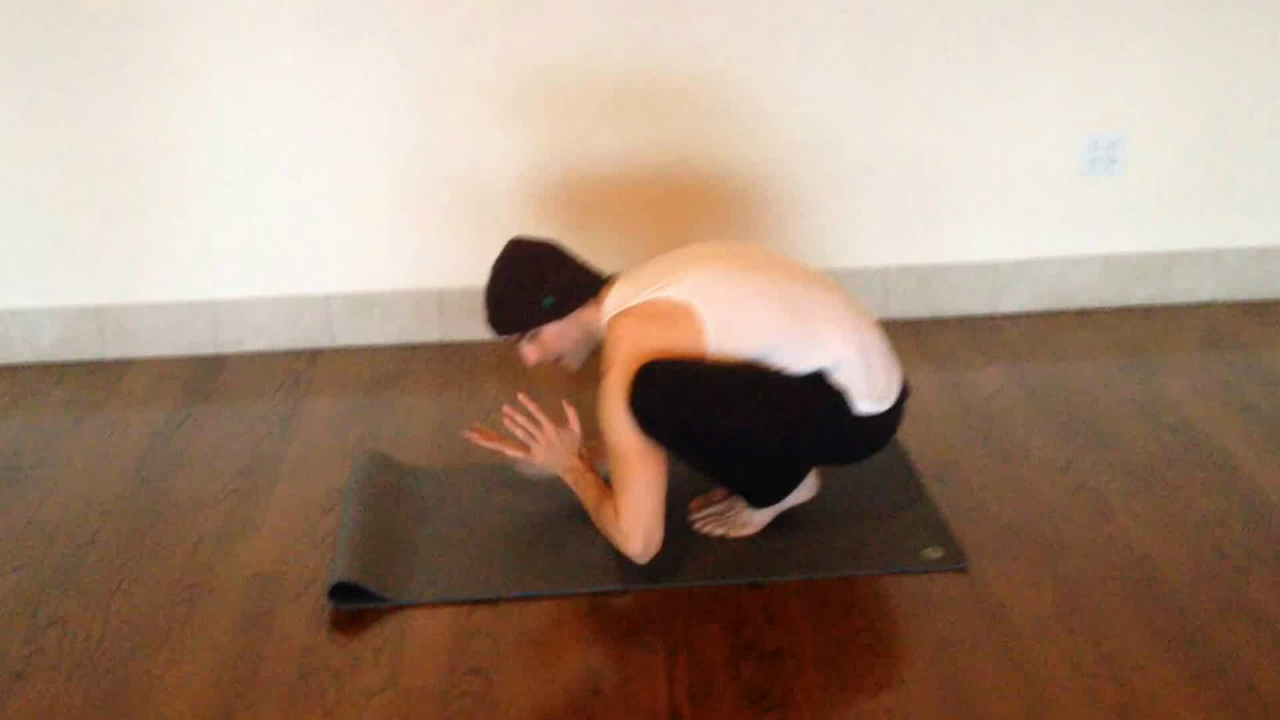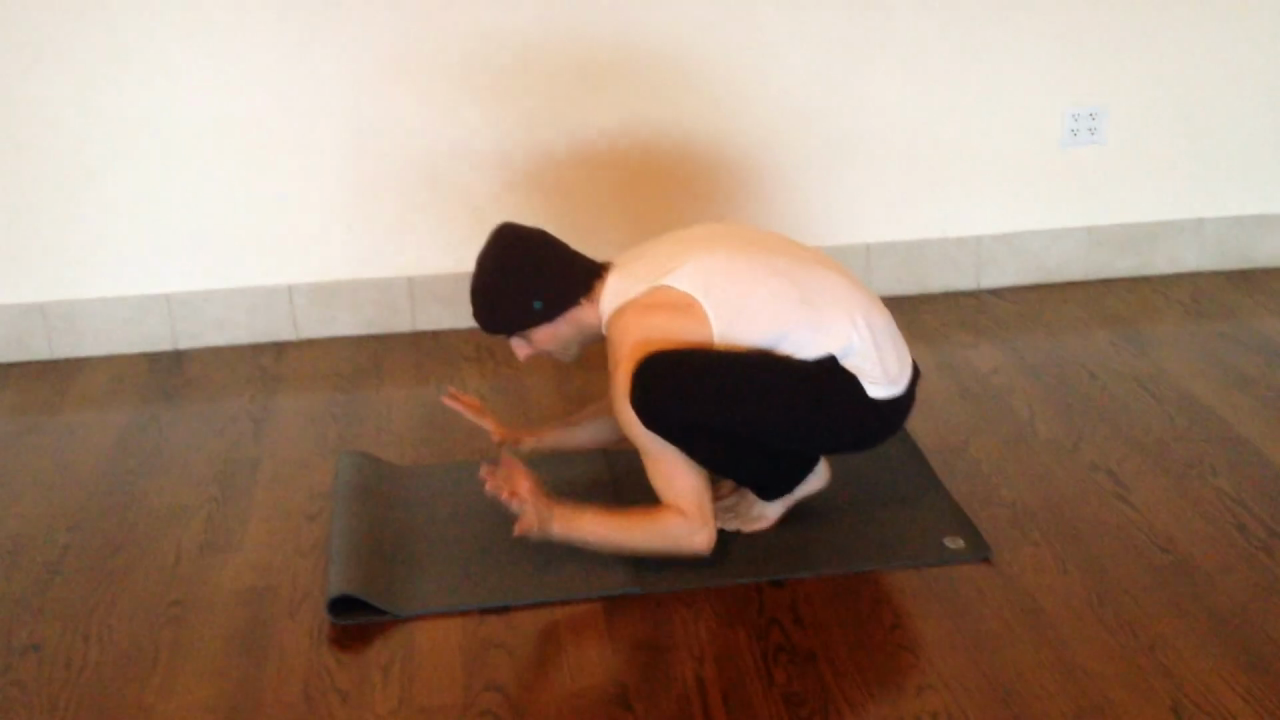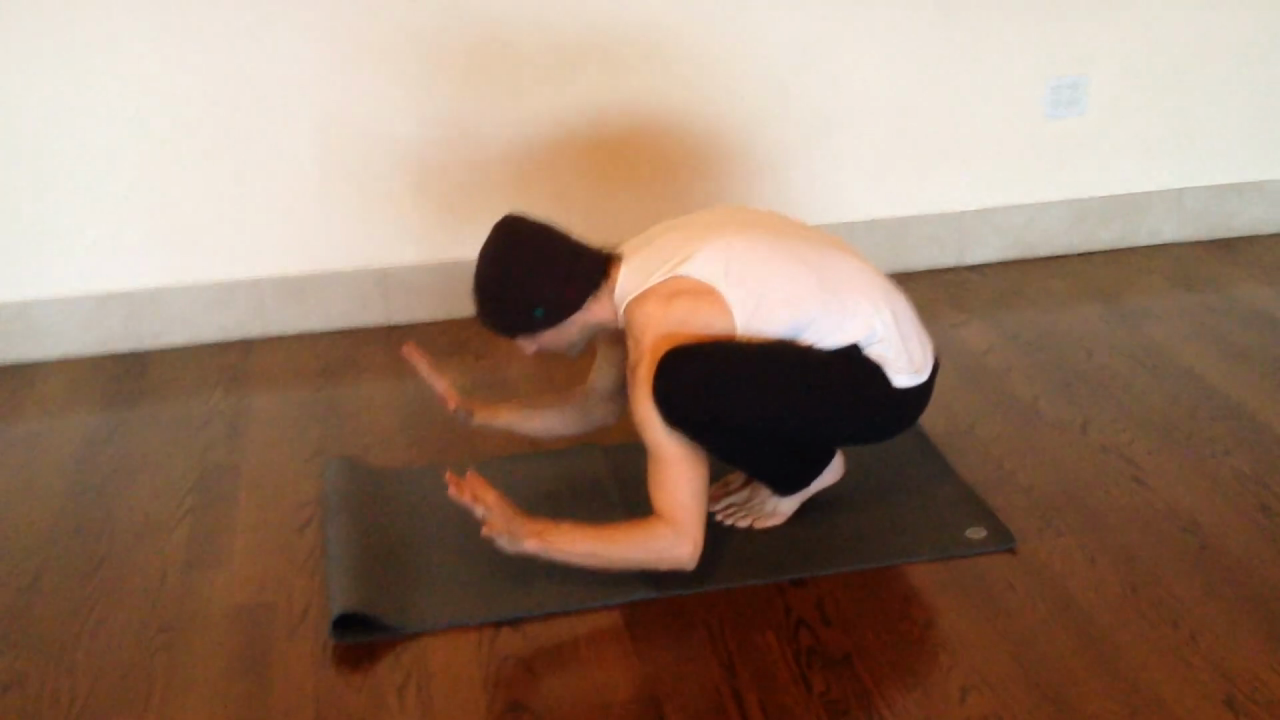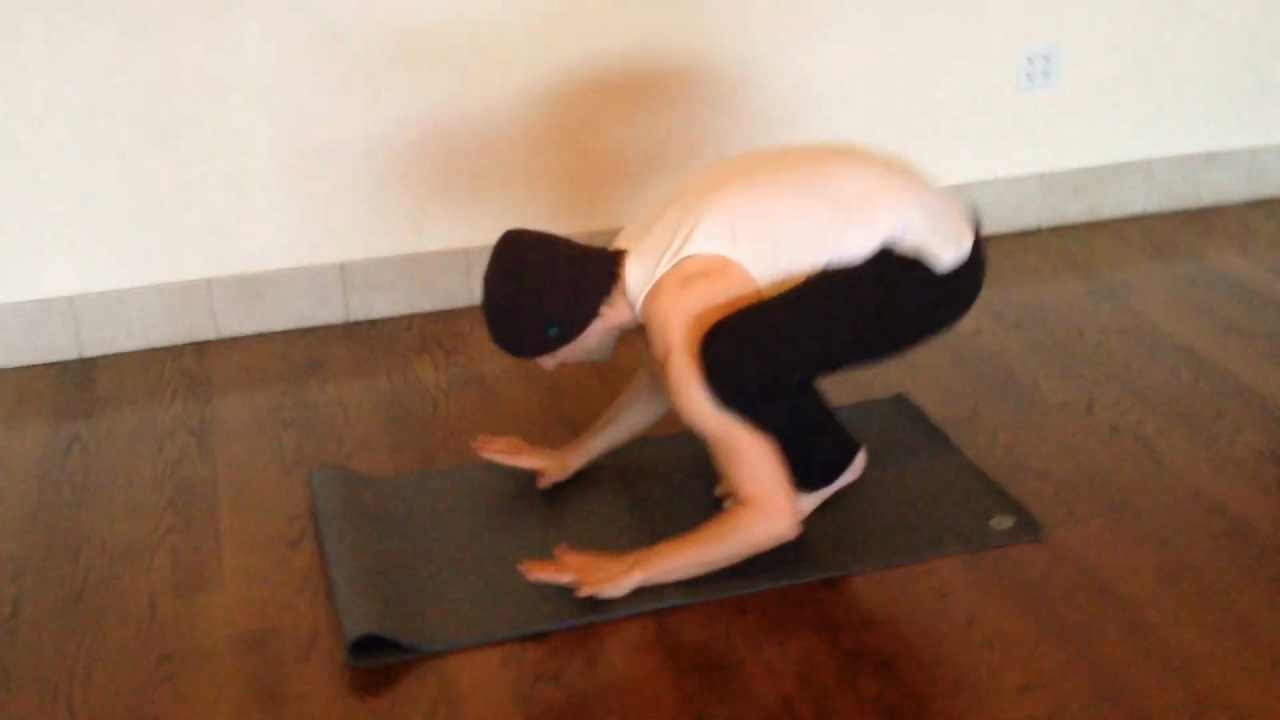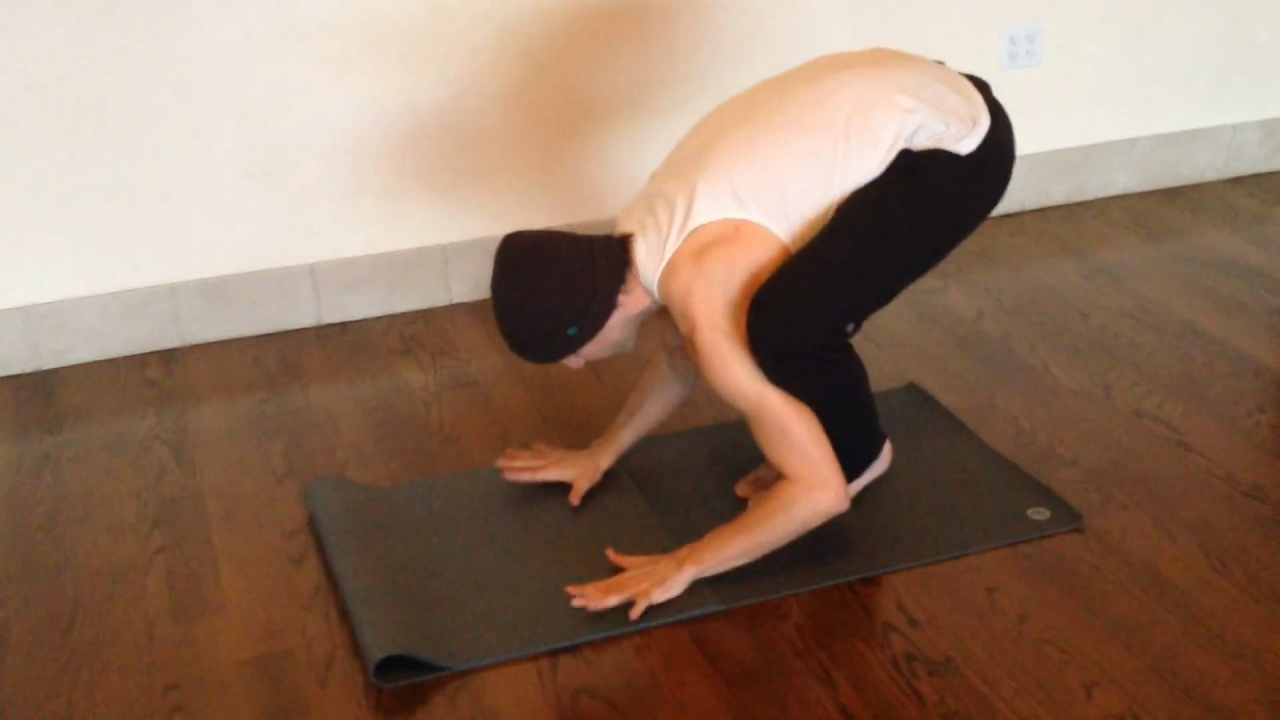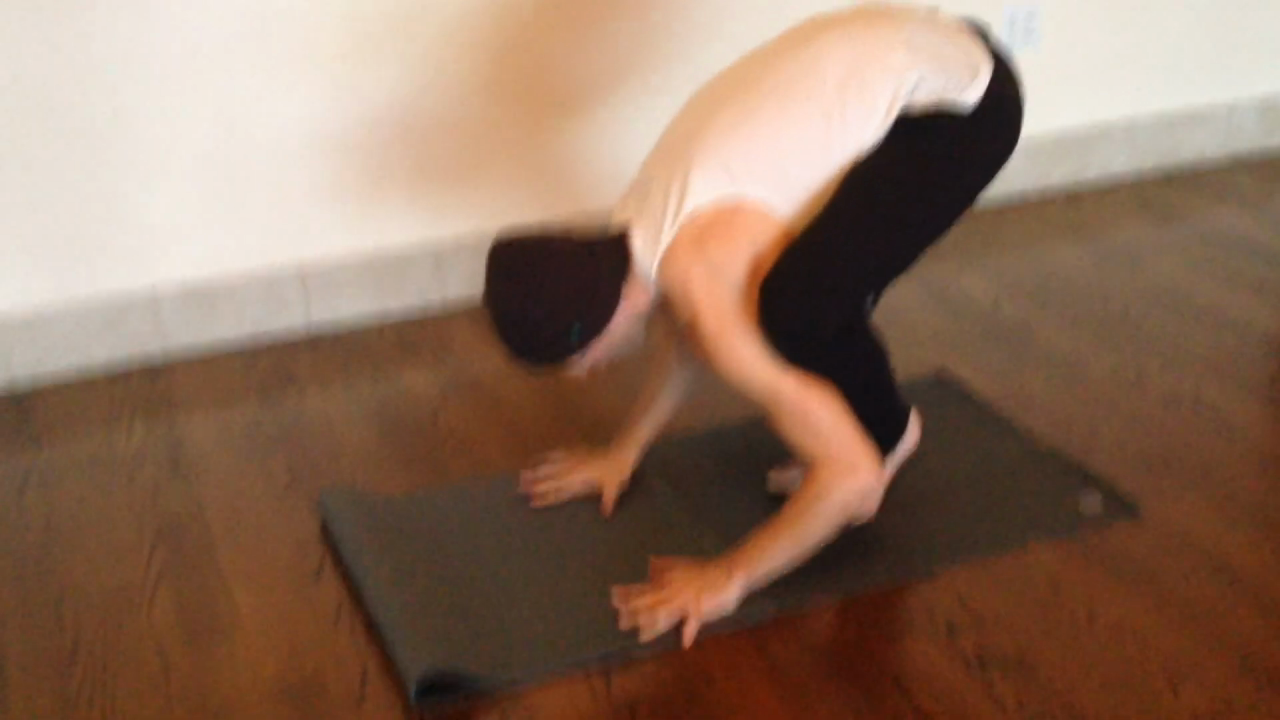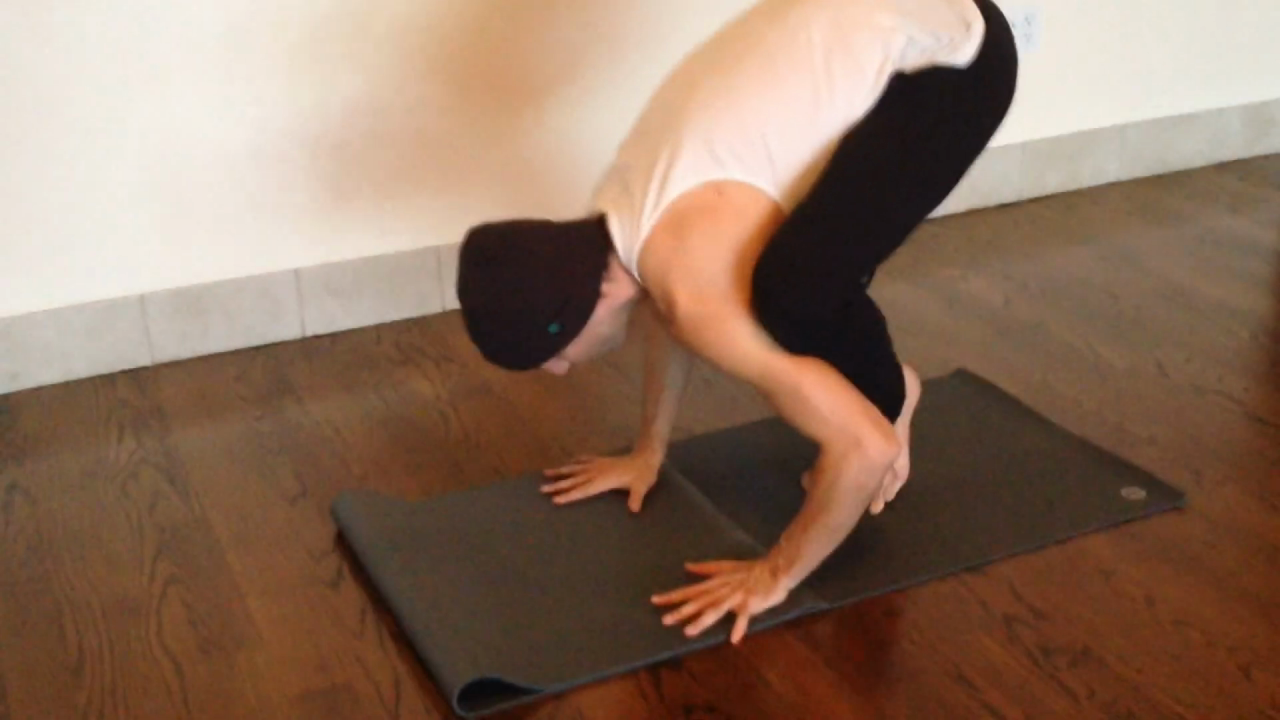
dt=0.5s
person 1, frame 1
left shoulder: (629, 363)
right shoulder: (632, 297)
left elbow: (639, 542)
right elbow: (641, 434)
left hip: (857, 410)
right hip: (850, 360)
left knee: (657, 392)
left ankle: (779, 489)
right ankle: (771, 472)
person 1, frame 2
left shoulder: (637, 347)
right shoulder: (625, 283)
left elbow: (695, 532)
right elbow: (627, 418)
left wrist: (553, 520)
right wrist: (526, 440)
left hip: (869, 393)
right hip: (856, 346)
left knee: (659, 388)
left ankle: (788, 479)
right ankle: (780, 461)
person 1, frame 3
left shoulder: (658, 340)
right shoulder: (627, 274)
left elbow: (680, 543)
right elbow: (599, 402)
left wrist: (530, 535)
right wrist: (481, 413)
left hip: (888, 380)
right hip: (859, 329)
left knee: (682, 383)
left ankle: (804, 472)
right ankle: (789, 453)
person 1, frame 4
left shoulder: (682, 328)
right shoulder: (635, 257)
left elbow: (775, 516)
left wrist: (631, 569)
right wrist: (574, 454)
left hip: (933, 261)
right hip: (899, 215)
left knee: (730, 357)
left ankle: (827, 466)
right ankle: (812, 450)
person 1, frame 5
left shoulder: (707, 303)
right shoulder: (639, 236)
left elbow: (822, 491)
right elbow: (680, 355)
left wrist: (682, 567)
right wrist: (602, 453)
left hip: (956, 142)
right hip: (889, 97)
left knee: (785, 325)
left ankle: (859, 455)
right ankle: (825, 436)
person 1, frame 6
left shoulder: (709, 291)
right shoulder: (639, 228)
left elbow: (852, 473)
left wrist: (729, 576)
right wrist: (623, 450)
left hip: (961, 93)
right hip: (888, 56)
left knee: (799, 307)
left ankle: (886, 432)
right ankle: (840, 422)
person 1, frame 7
left shoulder: (694, 285)
right shoulder: (618, 211)
left elbow: (867, 447)
left wrist: (777, 573)
right wrist: (649, 451)
left hip: (954, 55)
left knee: (796, 289)
left ankle: (886, 396)
right ankle: (869, 393)
